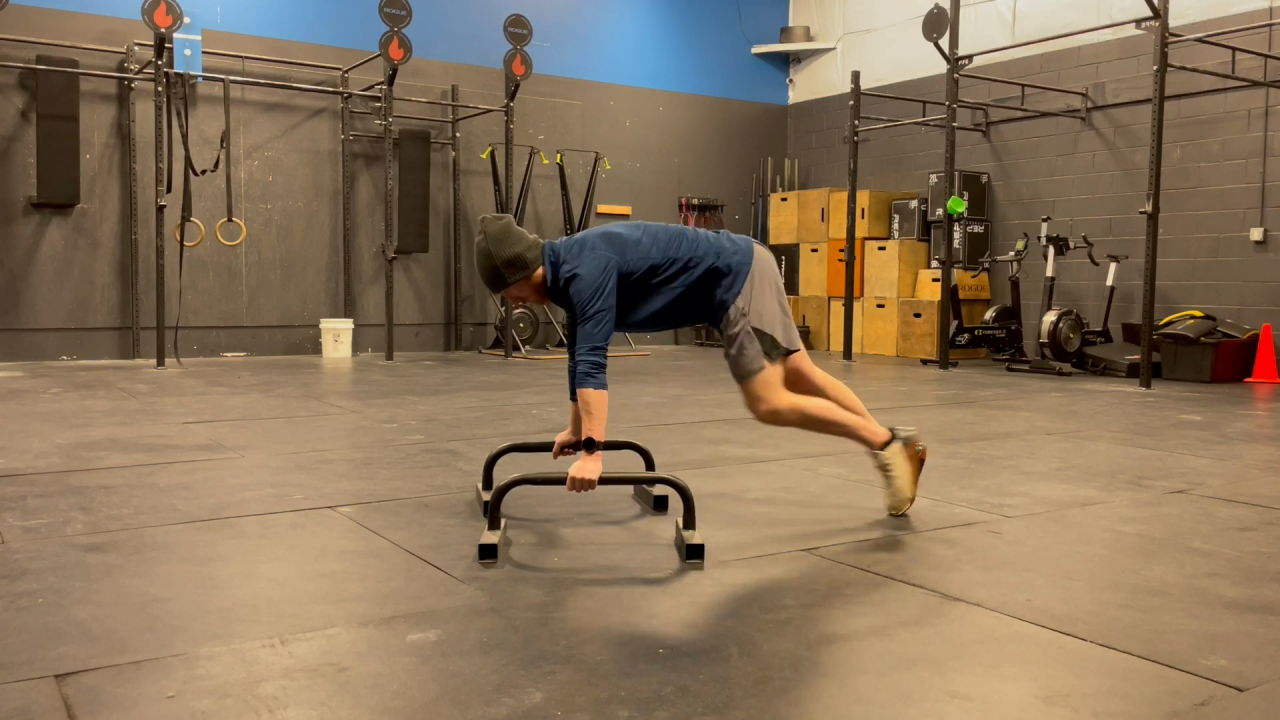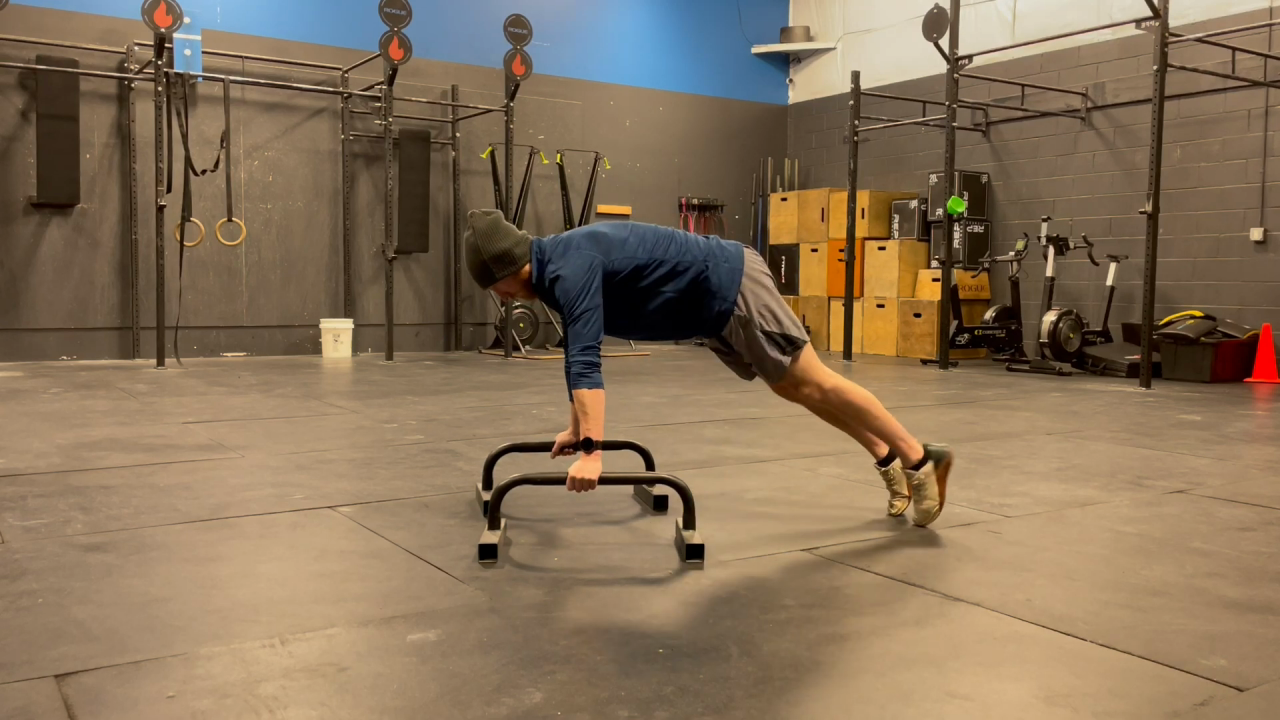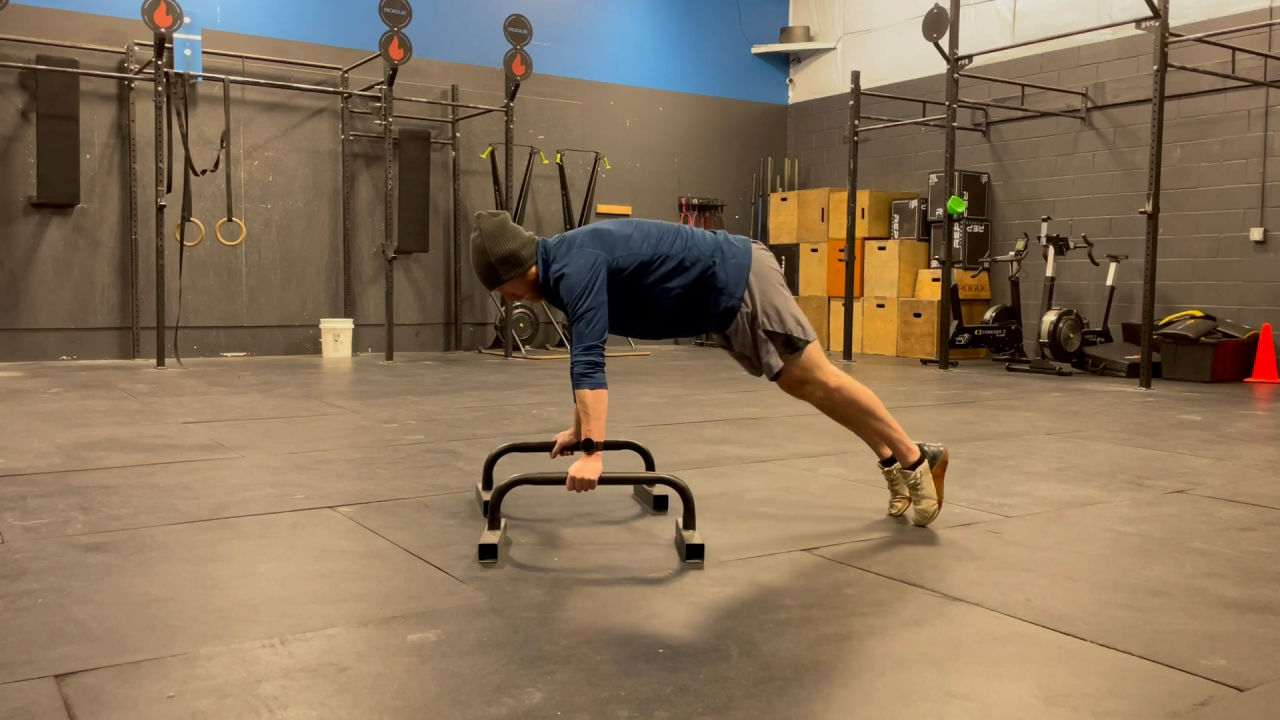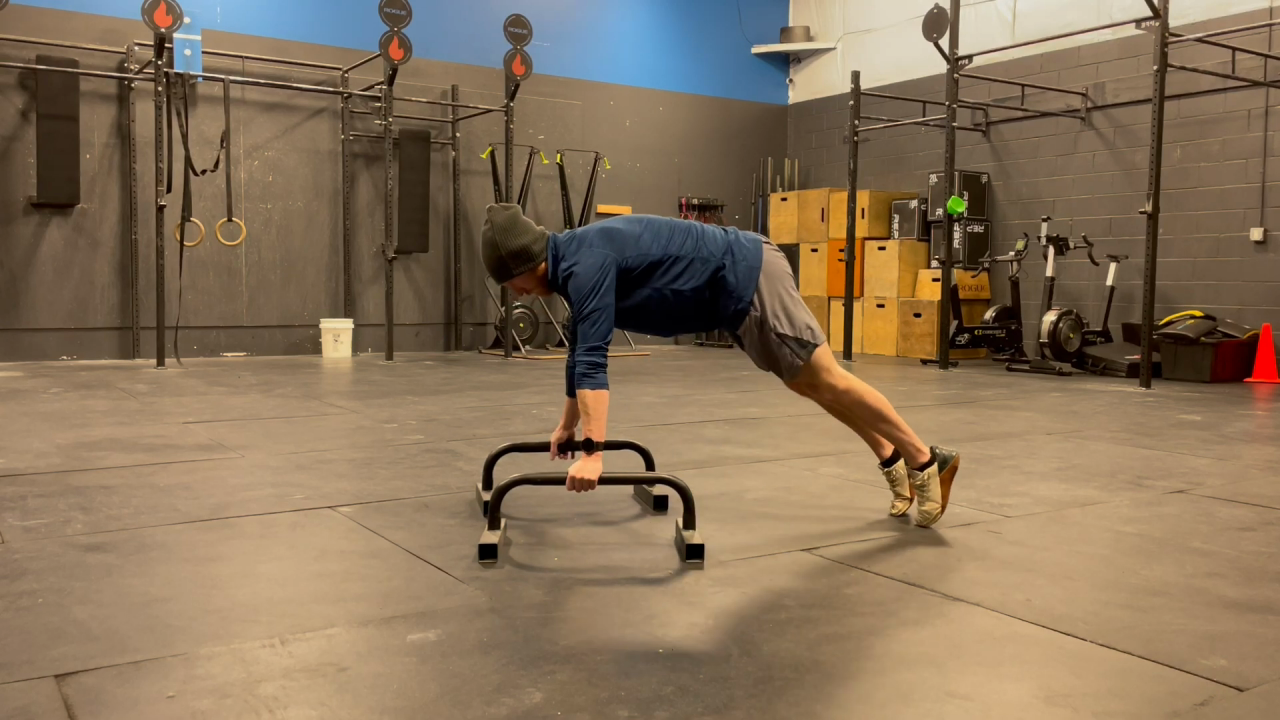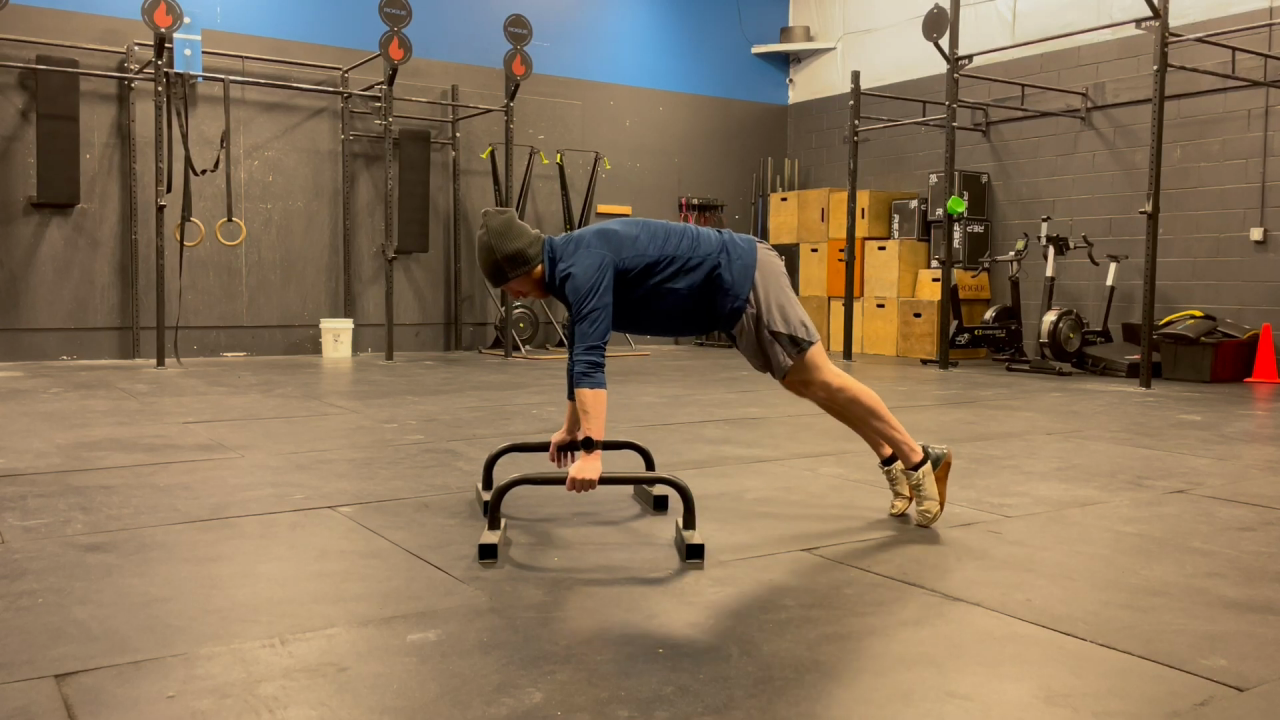
dt=0.2s
person 1, frame 1
left shoulder: (586, 270)
right shoulder: (569, 271)
left elbow: (594, 361)
right elbow: (580, 355)
left wrist: (592, 453)
right wrist: (575, 430)
left hip: (738, 274)
right hip: (739, 273)
left knee: (769, 402)
right knee: (800, 376)
left ankle: (887, 444)
right ankle: (893, 452)
person 1, frame 2
left shoulder: (570, 269)
right shoulder: (560, 268)
left elbow: (587, 361)
right elbow: (577, 355)
left wrist: (591, 452)
right wrist: (575, 429)
left hip: (728, 284)
right hip: (721, 293)
left knee: (813, 382)
right knee: (799, 385)
left ankle: (918, 457)
right ankle: (886, 457)
person 1, frame 3
left shoulder: (576, 268)
right shoulder: (567, 266)
left elbow: (590, 361)
right elbow: (583, 354)
left wrist: (592, 454)
right wrist: (578, 429)
left hip: (737, 280)
right hip: (728, 288)
left knee: (816, 379)
right knee: (802, 382)
left ankle: (916, 459)
right ankle: (891, 459)
person 1, frame 4
left shoulder: (586, 265)
right shoulder: (576, 261)
left elbow: (593, 359)
right elbow: (581, 350)
left wrist: (592, 453)
right wrist: (569, 424)
left hip: (745, 279)
right hip: (741, 280)
left knee: (826, 381)
right knee: (809, 381)
left ankle: (926, 461)
right ankle: (892, 459)
person 1, frame 5
left shoulder: (582, 267)
right shoulder: (572, 264)
left elbow: (591, 359)
right elbow: (580, 352)
left wrist: (591, 453)
right wrist: (570, 428)
left hip: (741, 278)
right hip: (735, 281)
left knee: (819, 379)
right knee: (804, 380)
left ankle: (919, 460)
right ankle: (891, 457)
